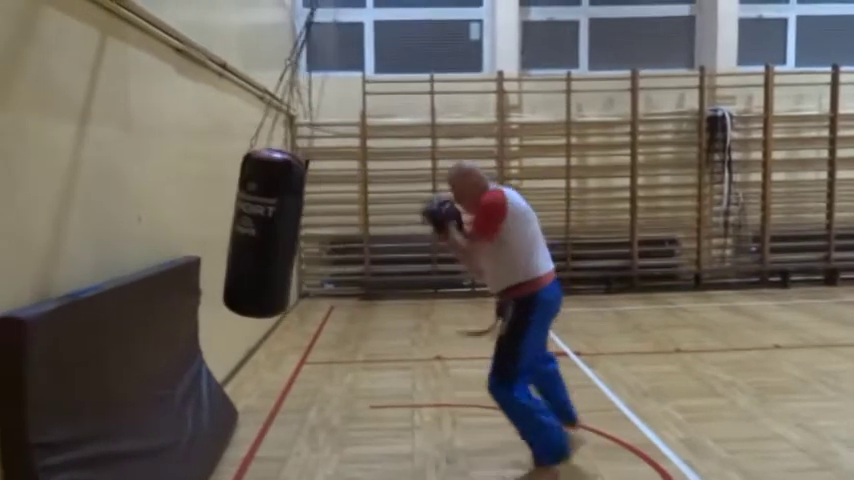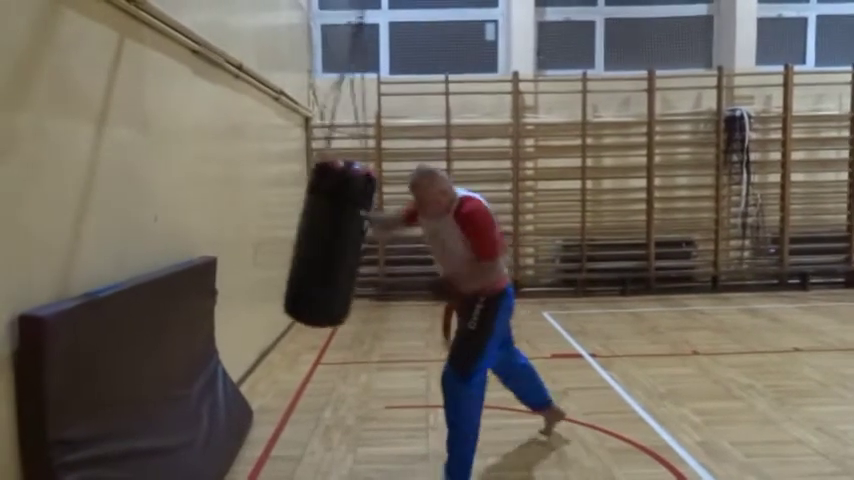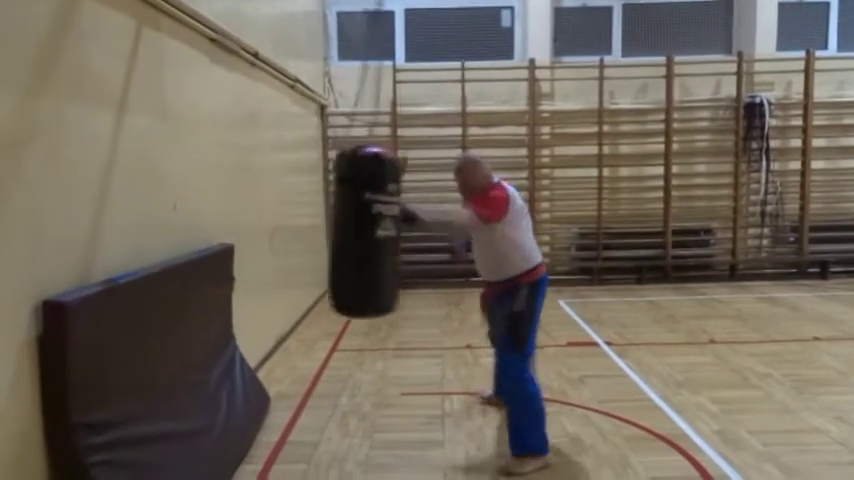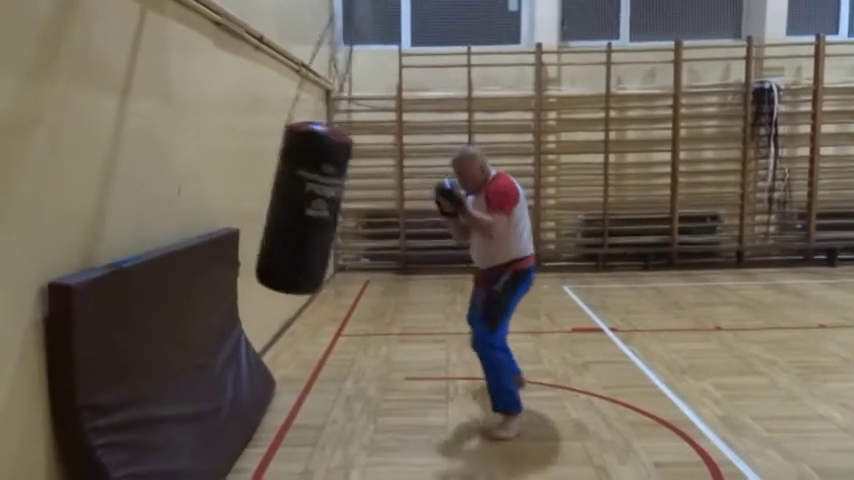
dt=1s
person 1, frame 1
left shoulder: (492, 203)
right shoulder: (498, 200)
left elbow: (471, 258)
right elbow: (475, 253)
left wrist: (446, 227)
right wrist: (451, 225)
left hip: (528, 299)
right hip: (541, 292)
left knee: (505, 383)
right knee: (535, 357)
left ankle: (553, 453)
right ankle: (565, 420)
person 1, frame 2
left shoulder: (473, 211)
right shoulder: (431, 206)
left elbow: (494, 268)
right elbow: (392, 222)
left wrist: (453, 284)
right wrist: (366, 217)
left hip: (489, 299)
right hip: (475, 298)
left knee: (459, 381)
right knee: (505, 357)
right ankle: (549, 409)
person 1, frame 3
left shoulder: (497, 195)
right shoulder: (480, 192)
left elbow: (464, 219)
left wrist: (414, 213)
left hip: (524, 284)
right hip: (501, 284)
left knee: (513, 361)
right knee: (505, 344)
left ankle: (533, 451)
right ankle: (503, 393)
person 1, frame 4
left shoulder: (502, 187)
right shoulder: (473, 194)
left elbow: (492, 230)
right elbow: (464, 236)
left wrist: (464, 212)
right wrist: (450, 212)
left hip: (513, 271)
right hip: (490, 271)
left knee: (484, 337)
right knee: (479, 322)
left ankle: (511, 413)
right ankle: (510, 374)
